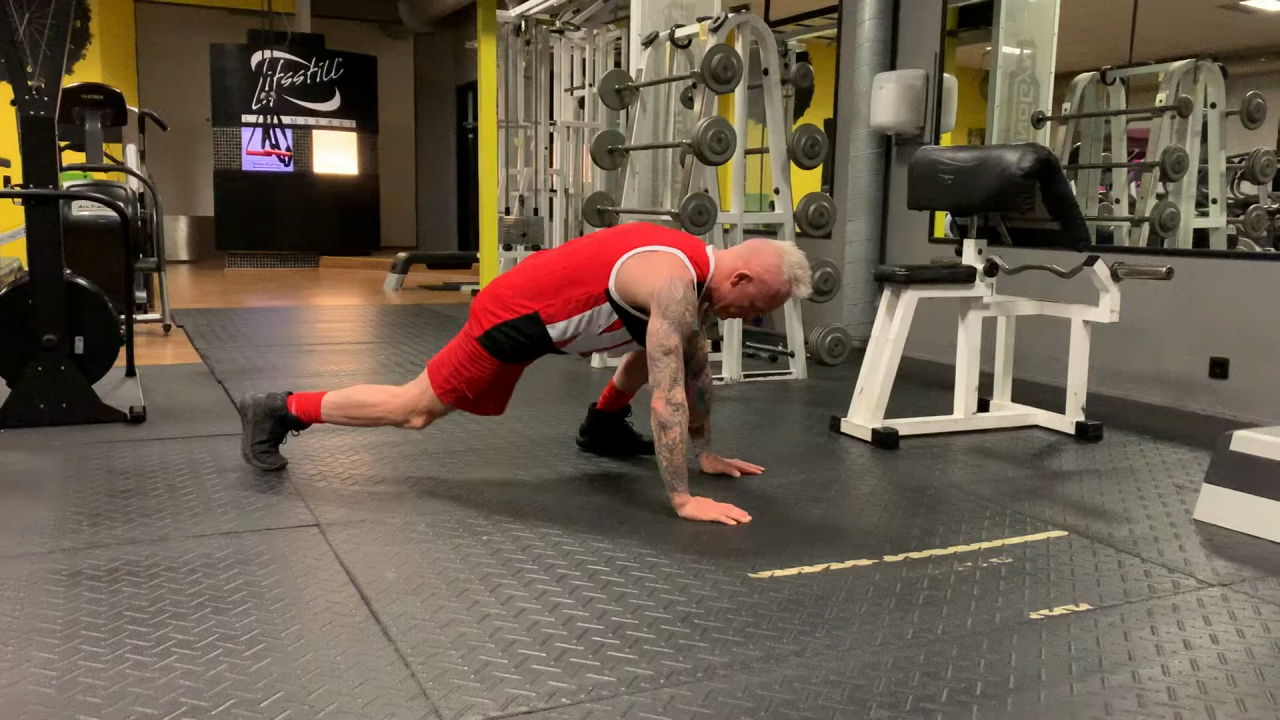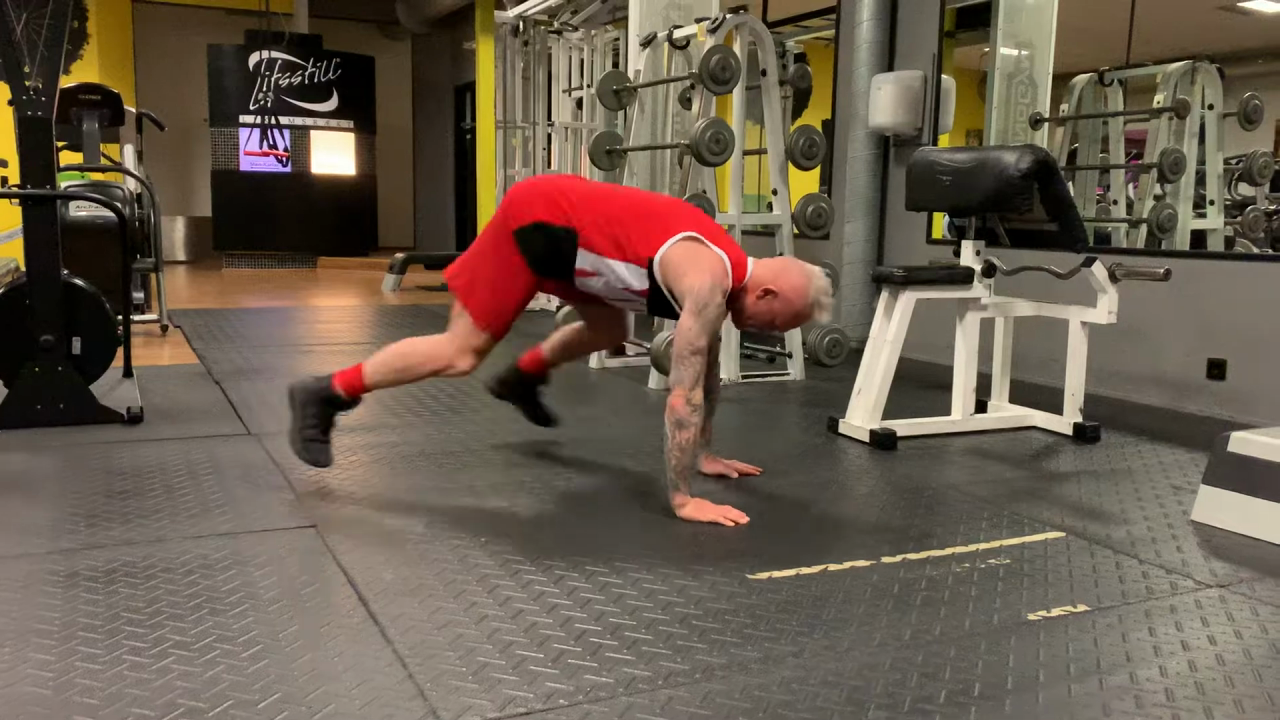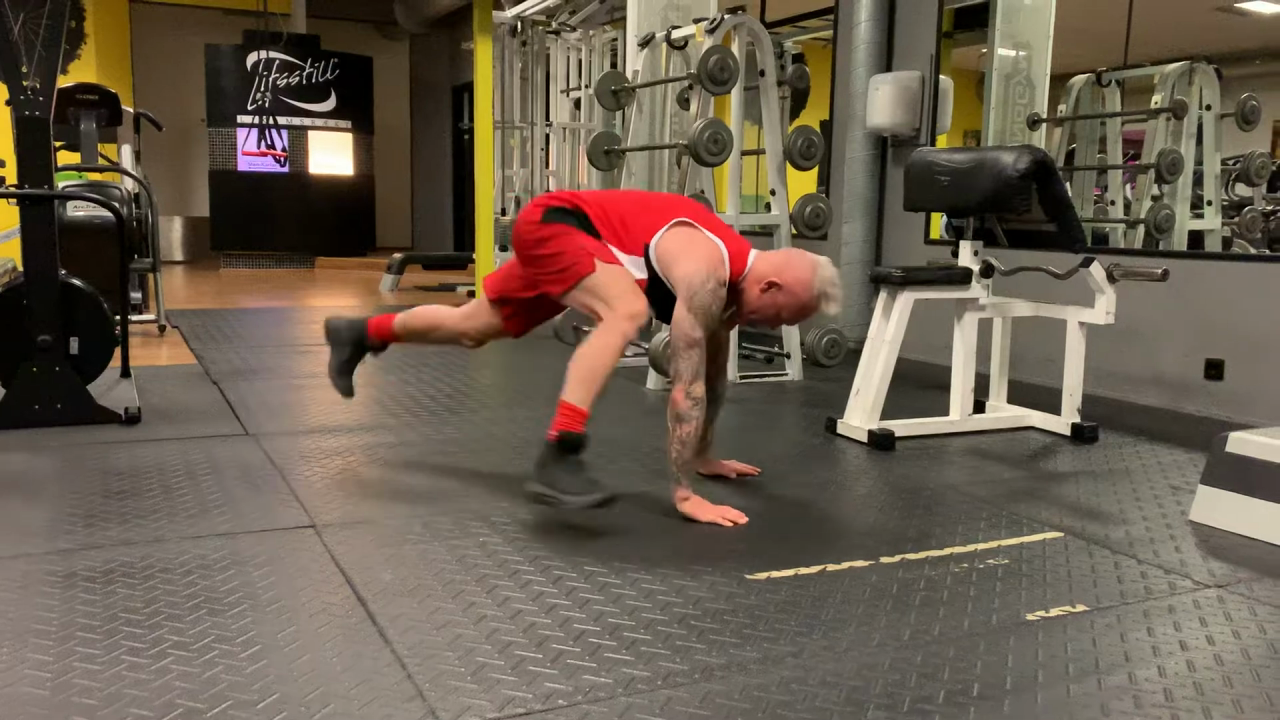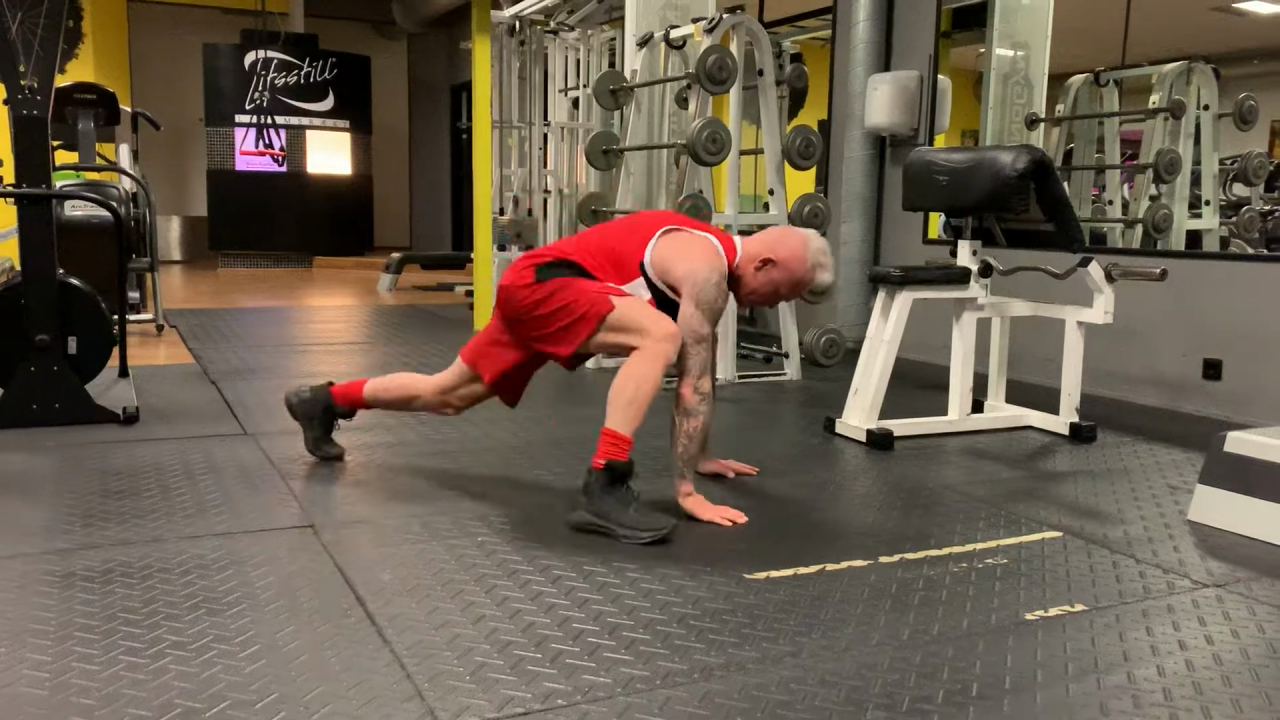
dt=0.2s
person 1, frame 1
left shoulder: (698, 269)
right shoulder: (675, 283)
left elbow: (694, 369)
right elbow: (667, 394)
left wrist: (706, 451)
right wrist: (684, 498)
left hip: (543, 306)
right hip: (514, 315)
left knee: (661, 338)
right knee: (412, 410)
left ankle: (602, 424)
right ankle: (276, 411)
person 1, frame 2
left shoulder: (720, 268)
right shoulder: (707, 280)
left elbow: (705, 366)
right elbow: (685, 390)
left wrist: (704, 455)
right wrist: (684, 498)
left hip: (564, 224)
right hip: (538, 217)
left knee: (607, 331)
right knee: (460, 354)
left ankle: (520, 378)
right ankle: (325, 395)
person 1, frame 3
left shoulder: (737, 276)
right shoulder: (708, 269)
left elbow: (713, 371)
right elbow: (687, 387)
left wrist: (703, 457)
right wrist: (686, 493)
left hip: (567, 246)
right hip: (552, 225)
left knee: (472, 330)
right knee: (626, 313)
left ankle: (361, 334)
right ankle: (559, 457)
person 1, frame 4
left shoulder: (718, 266)
right shoulder: (705, 267)
left elbow: (699, 371)
right elbow: (694, 383)
left wrist: (700, 457)
right wrist: (688, 491)
left hip: (543, 290)
right hip: (538, 283)
left knee: (448, 394)
right knee: (659, 339)
left ankle: (324, 402)
right ankle: (604, 488)
